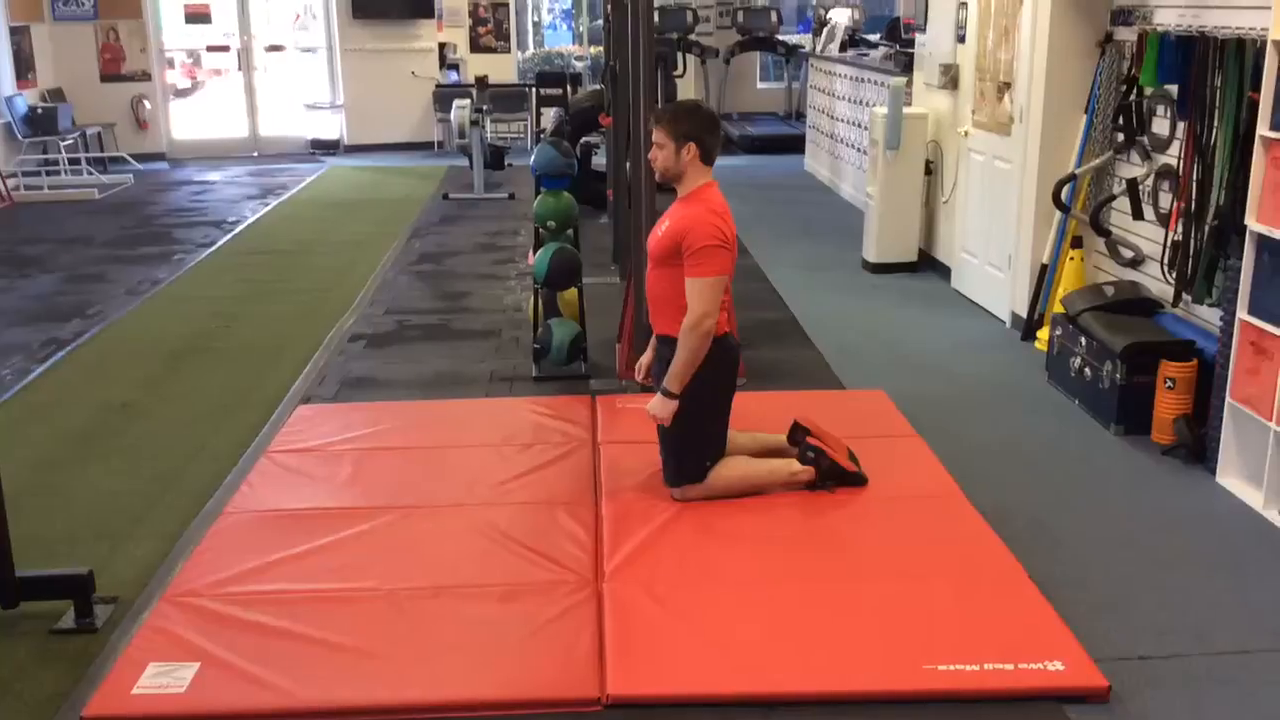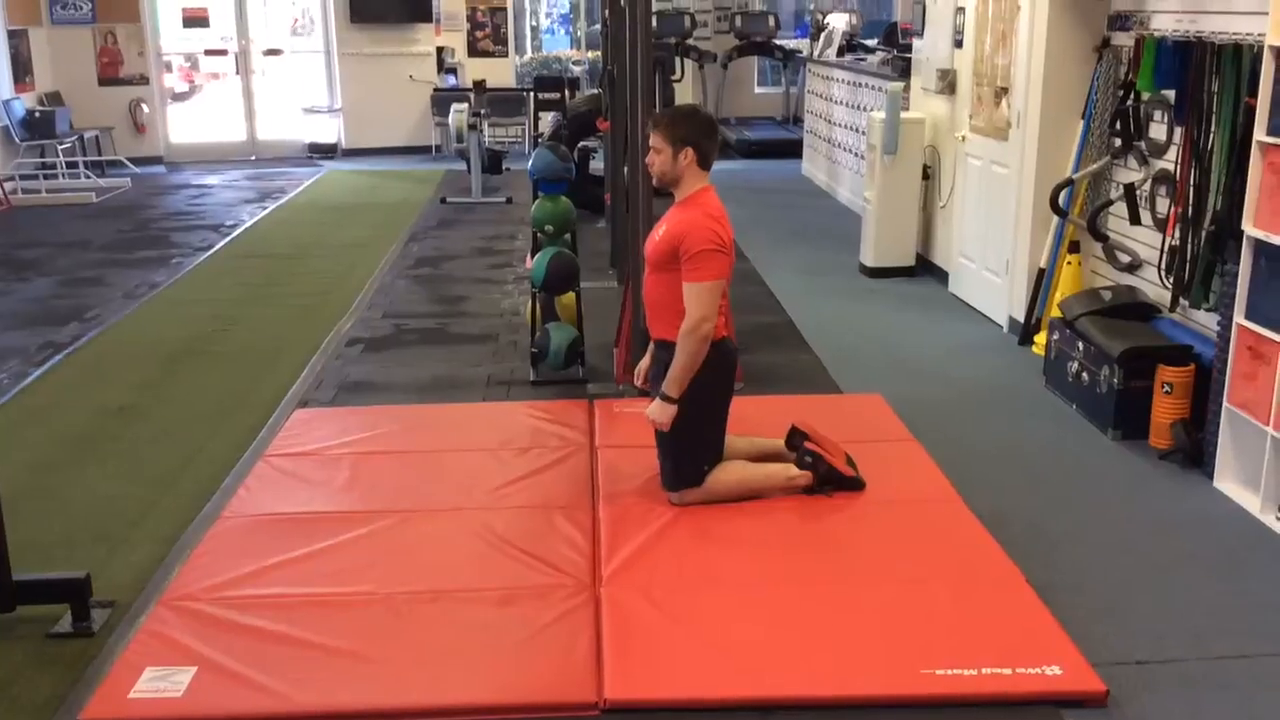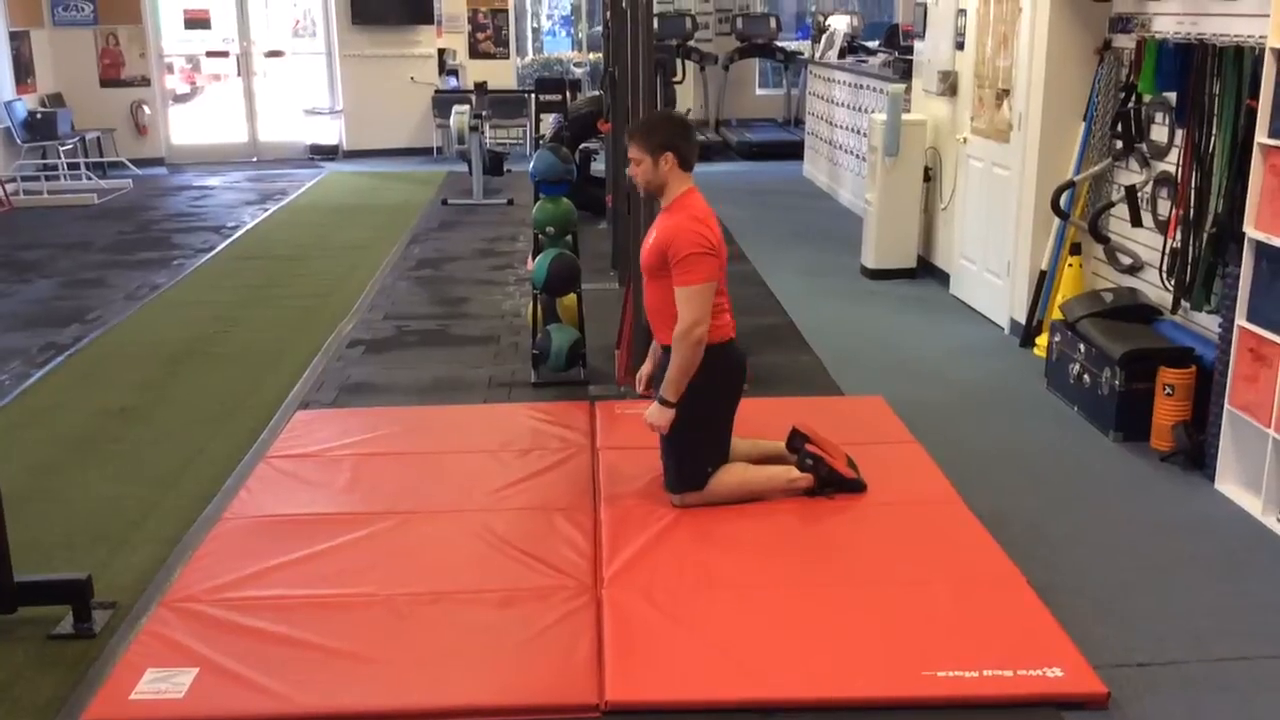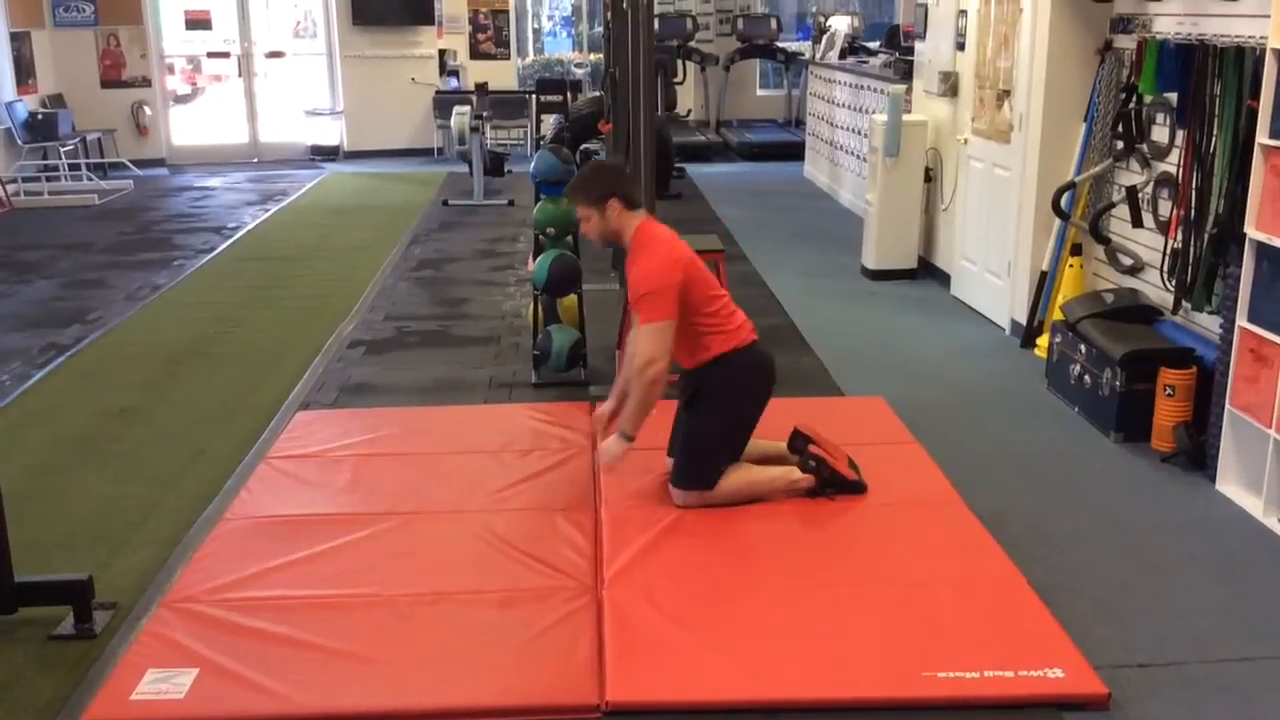
dt=0.3s
person 1, frame 1
left shoulder: (703, 220)
right shoulder: (689, 204)
left elbow: (702, 320)
left wrist: (669, 391)
right wrist: (655, 349)
left hip: (698, 359)
right hip: (680, 350)
left knee: (686, 484)
right knee: (702, 444)
left ankle: (808, 467)
right ankle: (796, 442)
person 1, frame 2
left shoulder: (700, 224)
right shoulder: (687, 208)
left elbow: (700, 324)
left wrist: (668, 397)
right wrist: (653, 354)
left hip: (695, 364)
right hip: (677, 354)
left knee: (683, 488)
right knee: (698, 450)
left ankle: (806, 472)
right ankle: (792, 447)
person 1, frame 3
left shoulder: (687, 228)
right shoulder: (678, 211)
left elbow: (693, 329)
left wrist: (666, 401)
right wrist: (653, 360)
left hip: (708, 364)
right hip: (697, 358)
left knee: (685, 490)
right knee: (700, 452)
left ankle: (807, 475)
right ankle: (792, 449)
person 1, frame 4
left shoulder: (652, 264)
right shoulder: (647, 242)
left elbow: (652, 366)
right elbow: (638, 336)
left wrist: (624, 435)
right wrist: (615, 398)
left hip: (734, 372)
right hip: (720, 364)
left knee: (687, 491)
right knee: (682, 462)
left ankle: (808, 475)
right ankle: (795, 451)
